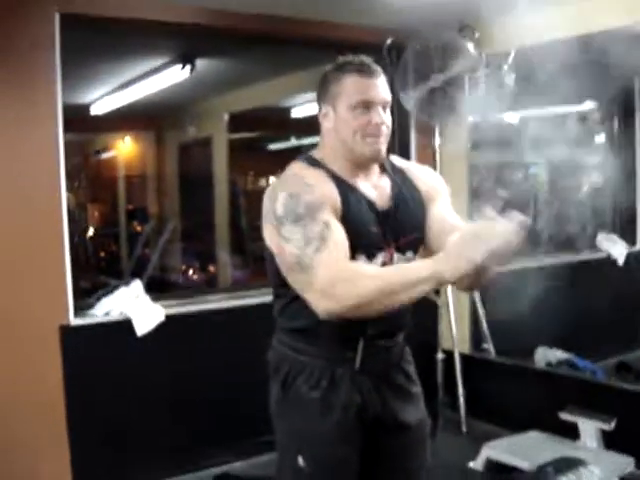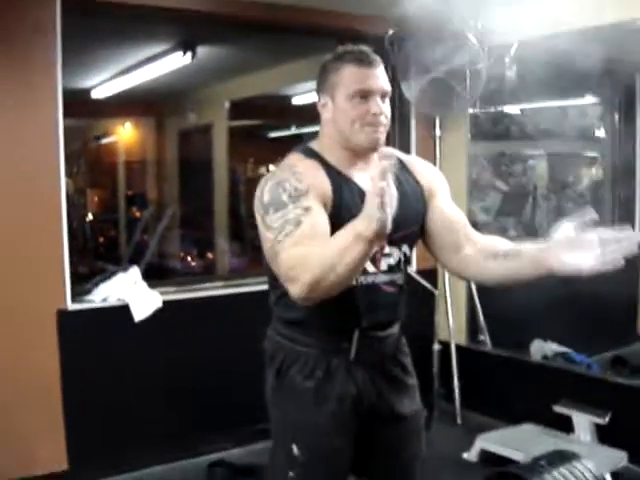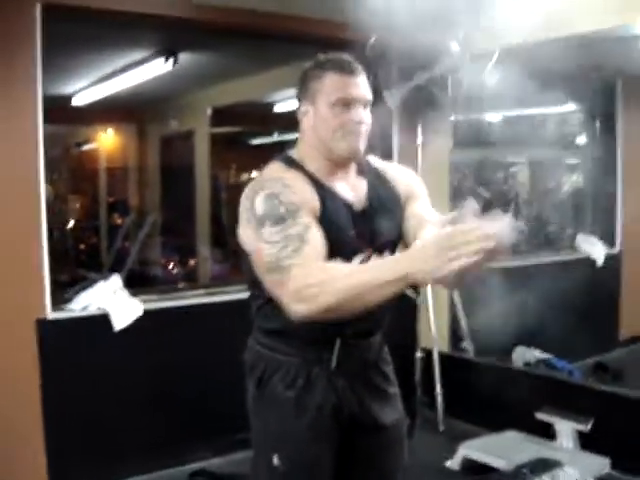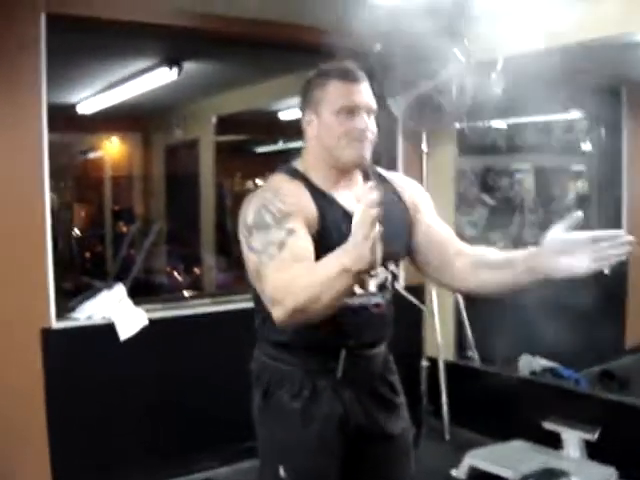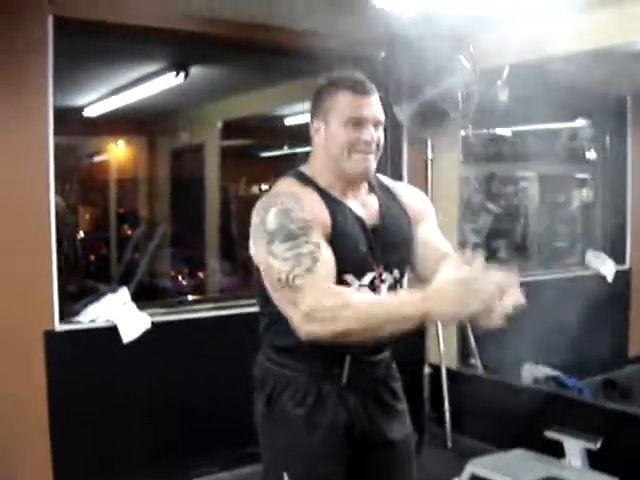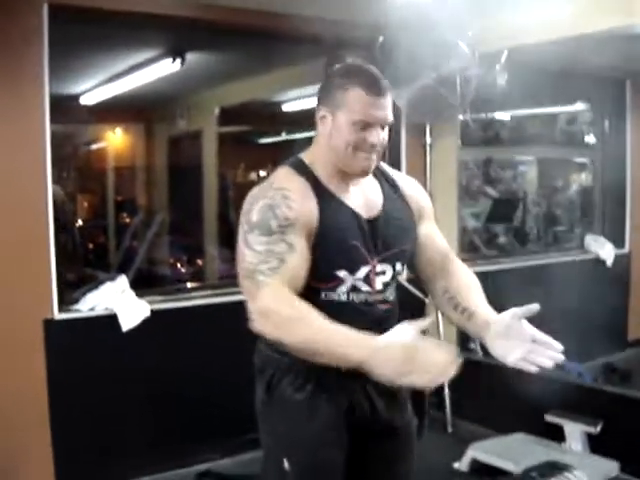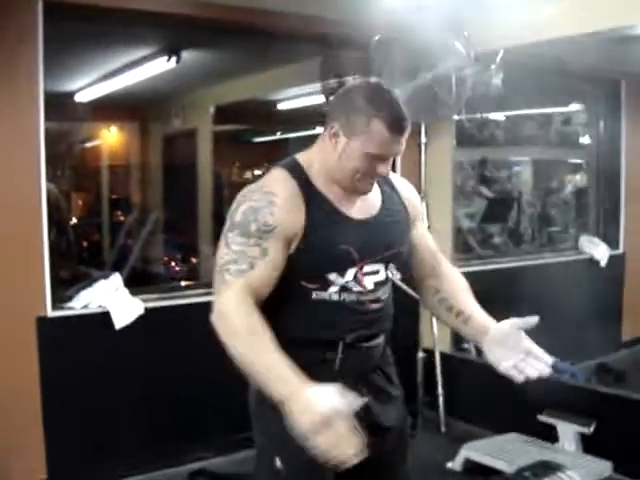
dt=0.2s
person 1, frame 1
left shoulder: (419, 182)
right shoulder: (298, 193)
left elbow: (454, 256)
right elbow: (332, 295)
left wrist: (478, 254)
right wrist: (447, 267)
left hip: (391, 364)
right hip: (316, 372)
person 1, frame 2
left shoulder: (412, 172)
right shoulder: (293, 181)
left elbow: (466, 252)
right elbow: (304, 281)
left wrist: (550, 255)
right wrist: (369, 225)
left hip: (385, 353)
right hip: (312, 362)
person 1, frame 3
left shoulder: (396, 181)
right shoulder: (275, 195)
left elbow: (429, 258)
right elbow: (308, 296)
left wrist: (463, 251)
right wrist: (415, 264)
left hip: (368, 365)
right hip: (295, 372)
person 1, frame 4
left shoulder: (401, 192)
right shoulder: (278, 201)
left elbow: (460, 265)
right elbow: (289, 303)
left wrist: (541, 260)
right wrist: (355, 254)
left hip: (374, 376)
right hip: (299, 385)
person 1, frame 5
left shoulder: (405, 201)
right shoulder: (288, 207)
left elbow: (448, 272)
right elbow: (312, 315)
left wrist: (478, 295)
right wrist: (433, 303)
left hip: (378, 384)
right hip: (301, 391)
person 1, frame 6
left shoulder: (405, 193)
right shoulder: (284, 200)
left elbow: (445, 272)
right elbow: (269, 310)
left wrist: (491, 325)
right wrist: (371, 352)
left hip: (382, 377)
right hip: (307, 382)
person 1, frame 7
left shoulder: (399, 193)
right shoulder: (272, 202)
left elbow: (434, 273)
right elbow: (233, 306)
left wrist: (488, 332)
right wrist: (297, 397)
left hip: (375, 372)
right hip: (297, 379)
